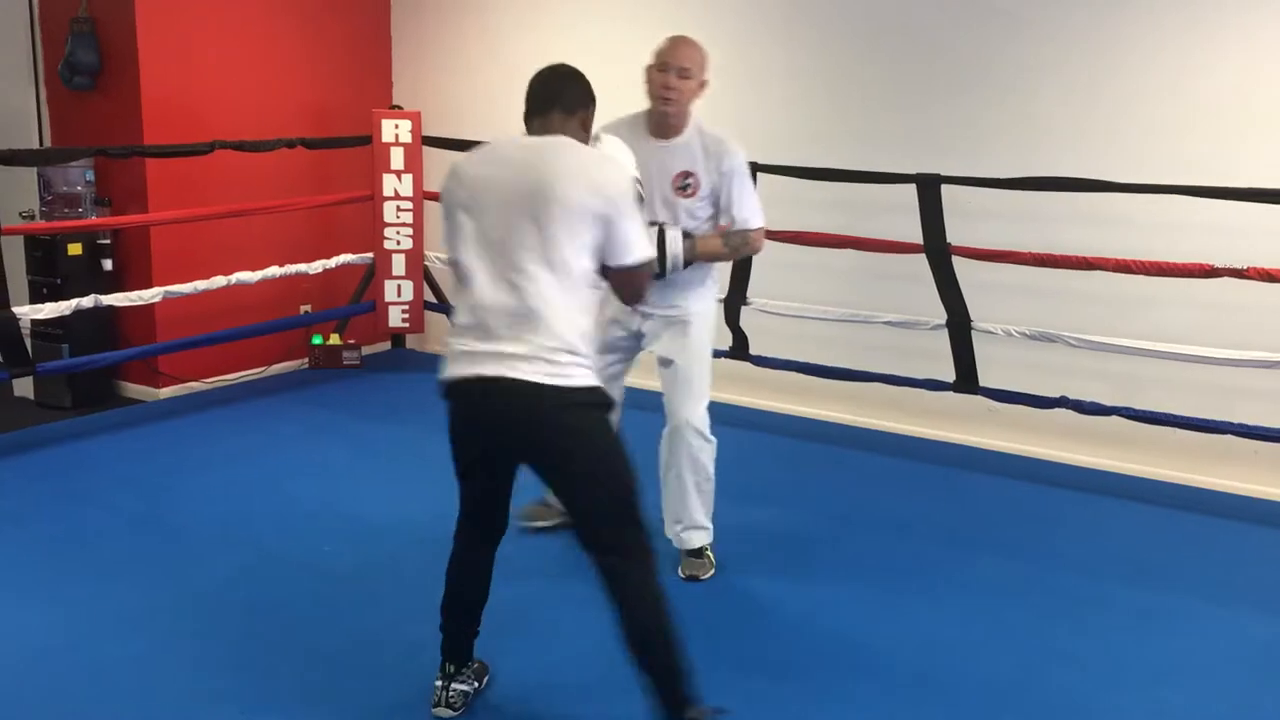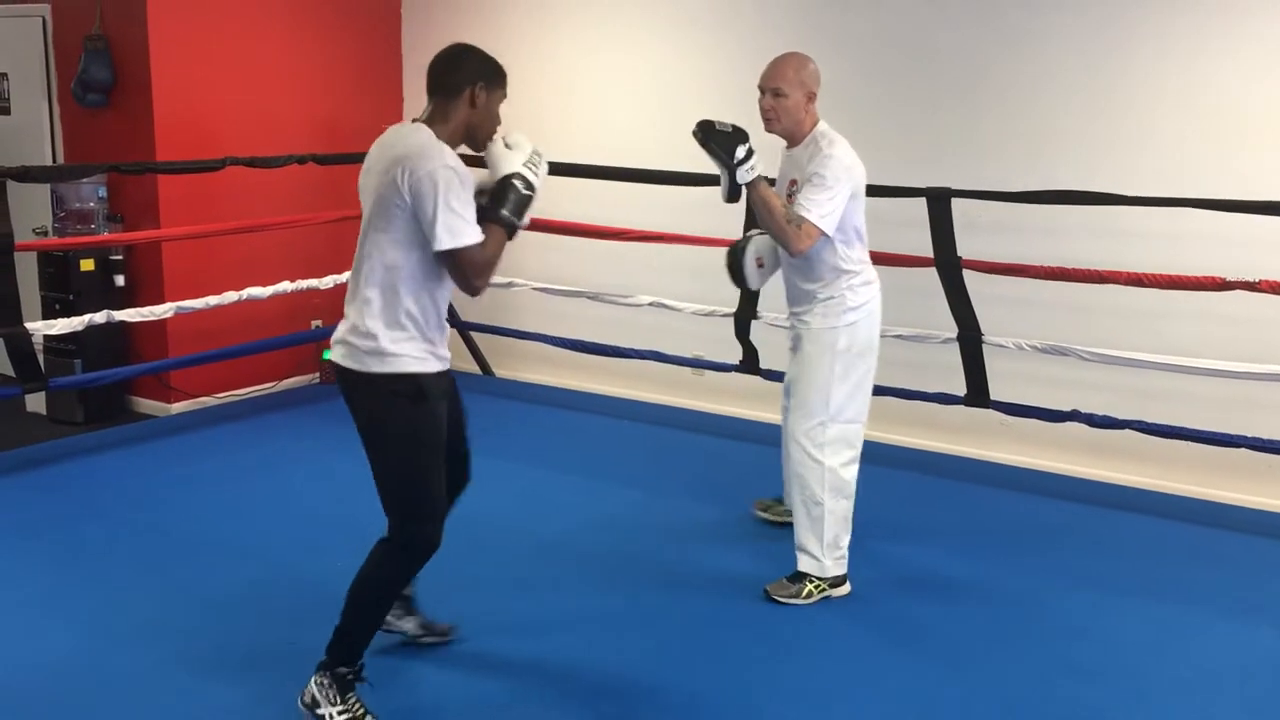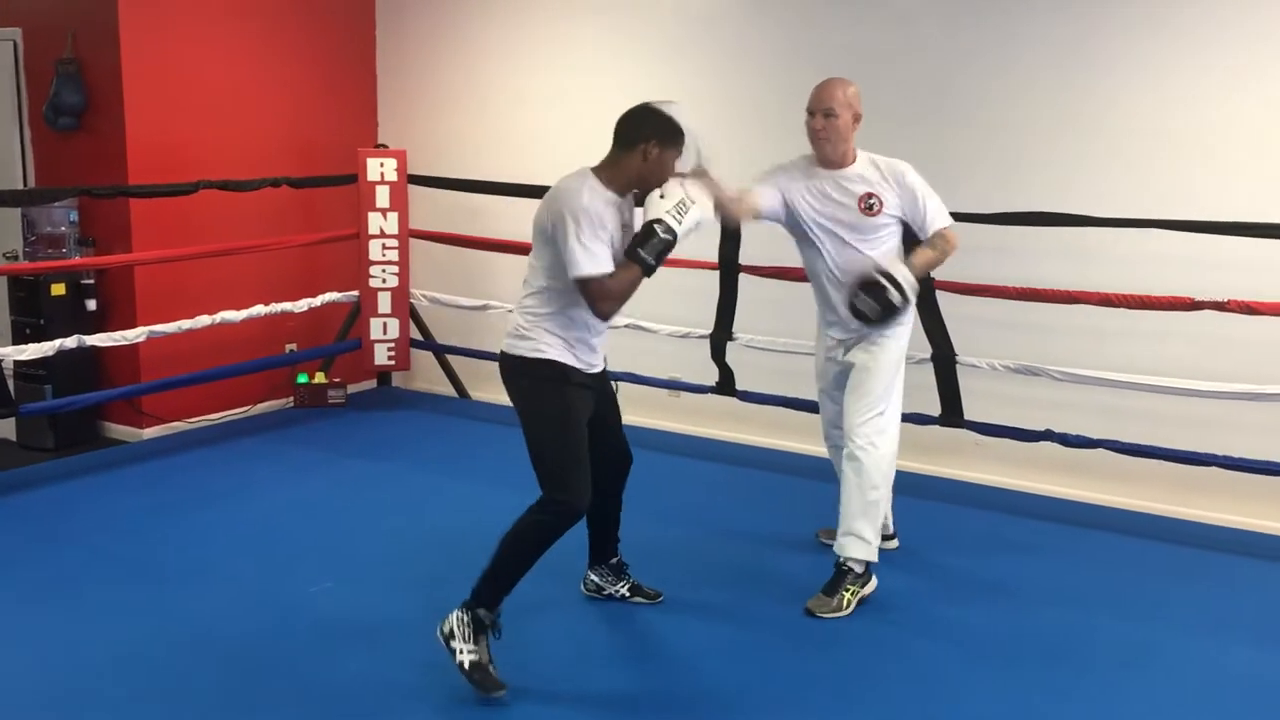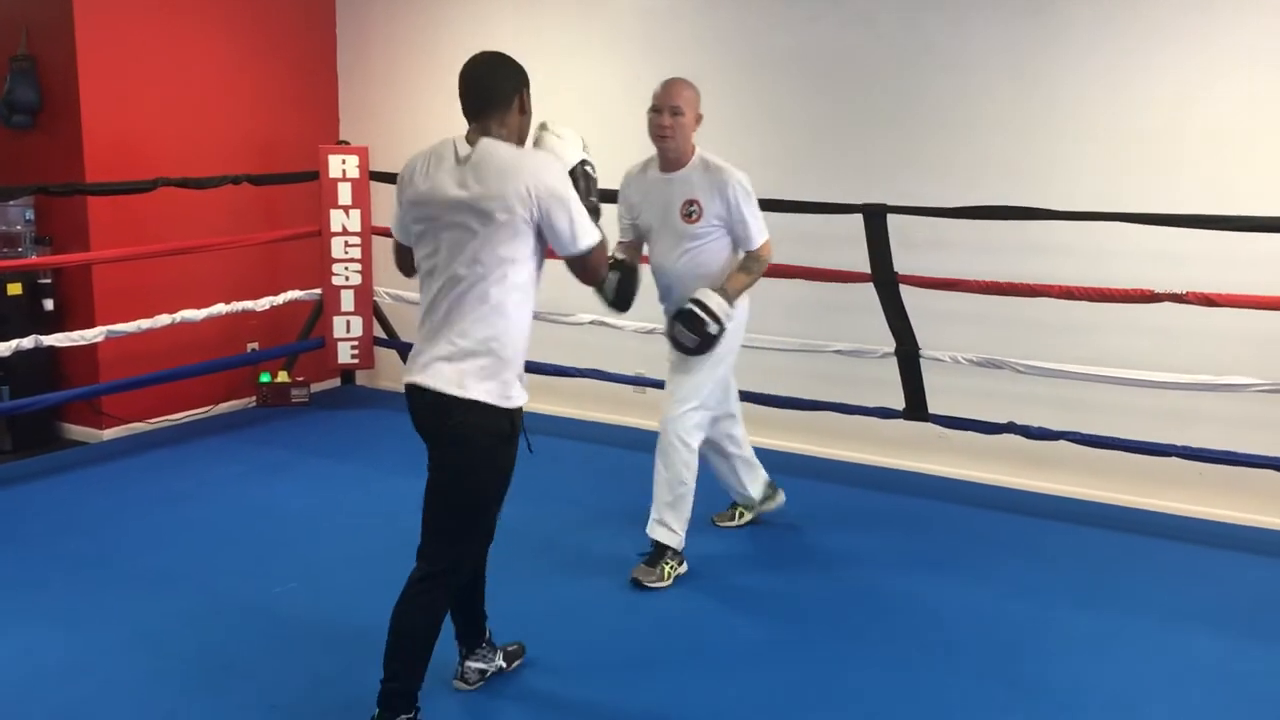
dt=1s
person 1, frame 1
left shoulder: (466, 170)
right shoulder: (602, 173)
right elbow: (634, 288)
left hip: (472, 385)
right hip: (557, 393)
left knee: (479, 531)
right knee: (627, 558)
person 1, frame 2
left shoulder: (397, 141)
right shoulder: (437, 164)
right elbow: (474, 274)
left wrist: (485, 201)
right wrist: (512, 196)
left hip: (407, 357)
right hip: (393, 368)
left knee: (449, 480)
right knee: (416, 529)
left ankle: (391, 605)
person 1, frame 3
left shoulder: (617, 194)
right shoulder: (582, 204)
left elbow: (627, 259)
right elbow: (604, 301)
left wrist: (663, 226)
right wrist: (658, 239)
left hip: (583, 361)
right hip: (542, 359)
left knee: (614, 462)
right knee: (565, 498)
left ankle: (604, 571)
right ankle: (472, 619)
person 1, frame 4
left shoulder: (419, 170)
right shoulder: (538, 174)
right elbow: (595, 269)
right wrist: (580, 185)
left hip: (431, 380)
right hip: (479, 392)
left knee: (467, 530)
right knee: (445, 558)
left ankle: (477, 651)
person 2, frame 1
left shoulder: (720, 155)
right shoulder: (614, 136)
left elbow: (750, 238)
left wrist: (681, 249)
left hip: (684, 303)
right hip: (621, 295)
left knee: (687, 420)
left ankle: (693, 538)
right ankle: (569, 498)
person 2, frame 2
left shoulder: (831, 158)
right shoulder: (794, 151)
left elbow: (799, 239)
left wrist: (747, 175)
right wrist: (765, 250)
left hip: (841, 313)
right hip: (813, 310)
left knee: (818, 433)
right knee: (800, 410)
left ankle: (825, 569)
right ankle: (798, 502)
person 2, frame 3
left shoulder: (895, 175)
right shoulder: (791, 179)
left elbow: (945, 239)
right elbow: (738, 209)
left wrist: (903, 274)
right wrist: (697, 177)
left hip: (882, 328)
right hip: (834, 331)
left knee: (867, 437)
right knee: (841, 435)
left ankle: (856, 565)
right ankle: (875, 525)
person 2, frame 4
left shoulder: (724, 180)
right shoulder: (635, 180)
left elbow: (761, 254)
right elbow: (630, 243)
left wrist: (721, 299)
left hip: (714, 323)
right hip: (678, 320)
left knee: (679, 425)
right knee: (715, 416)
left ankle: (667, 545)
right ankle: (758, 492)
